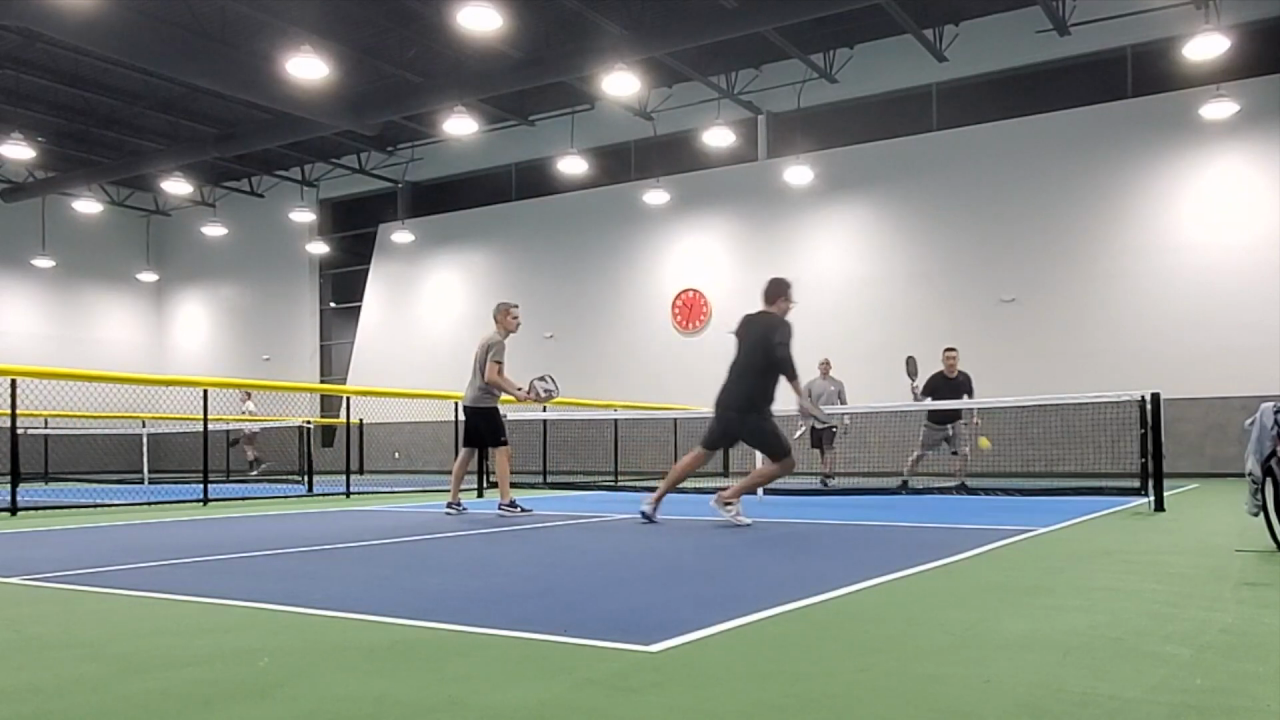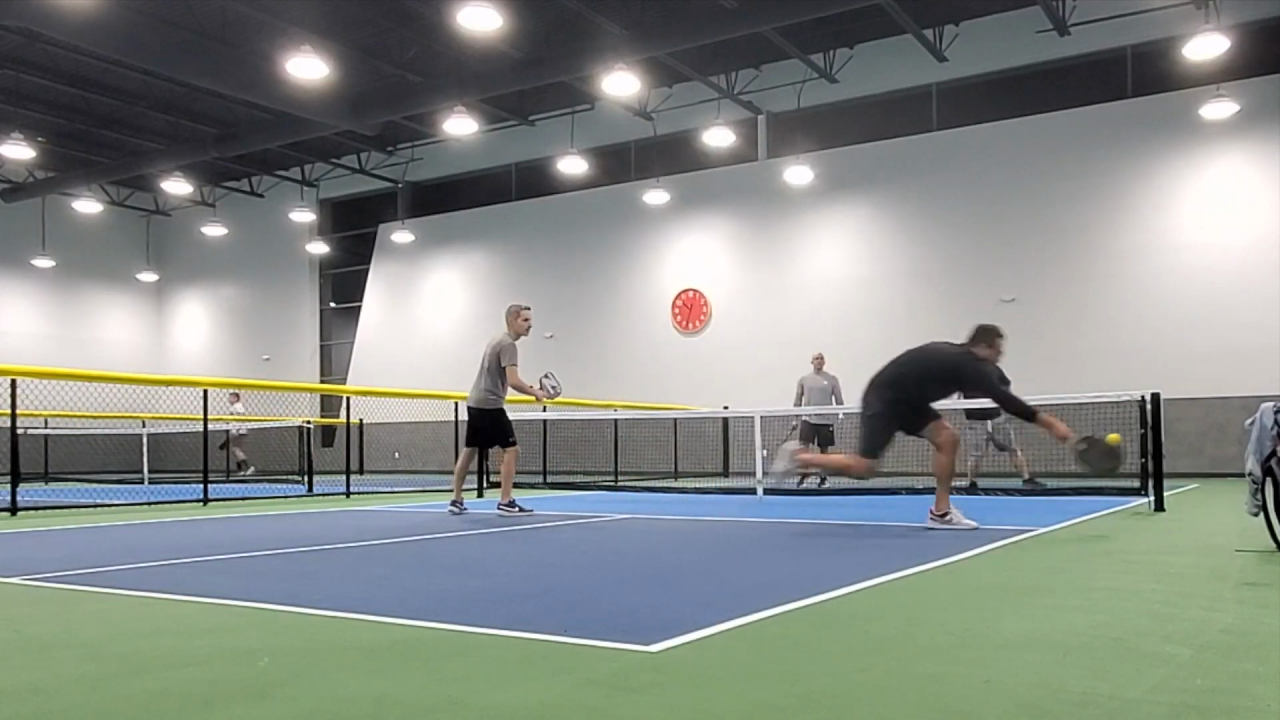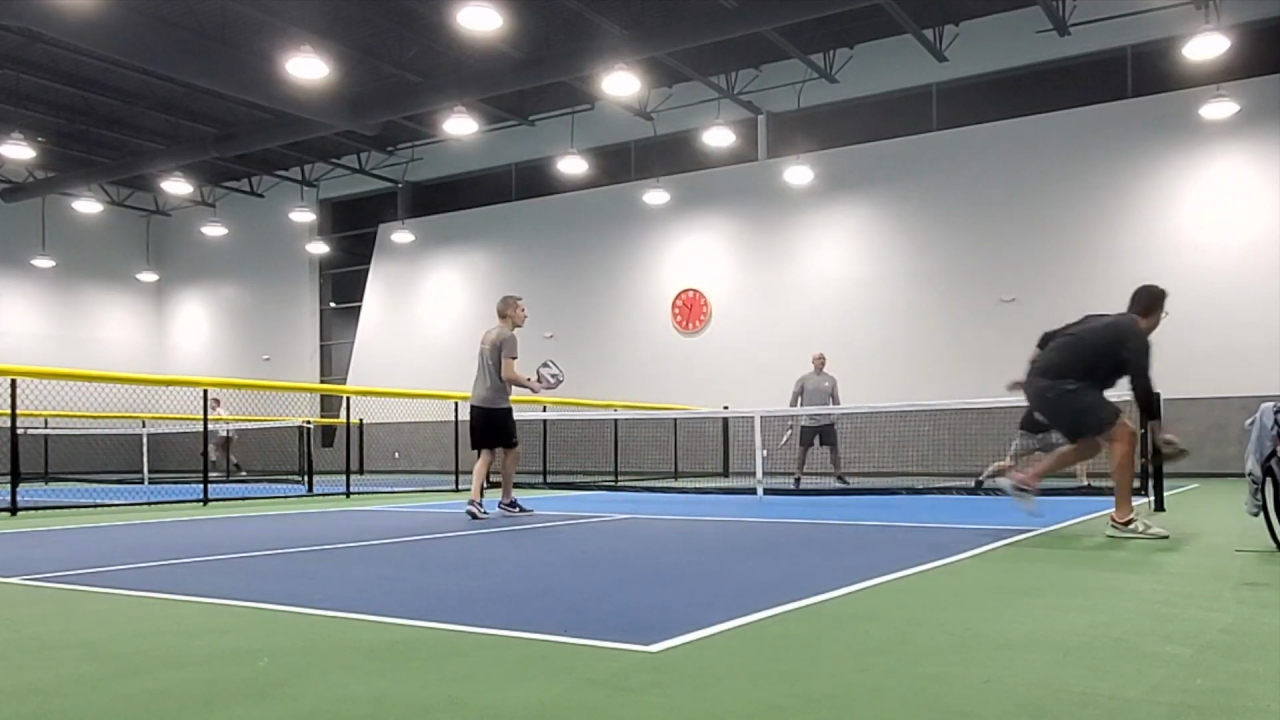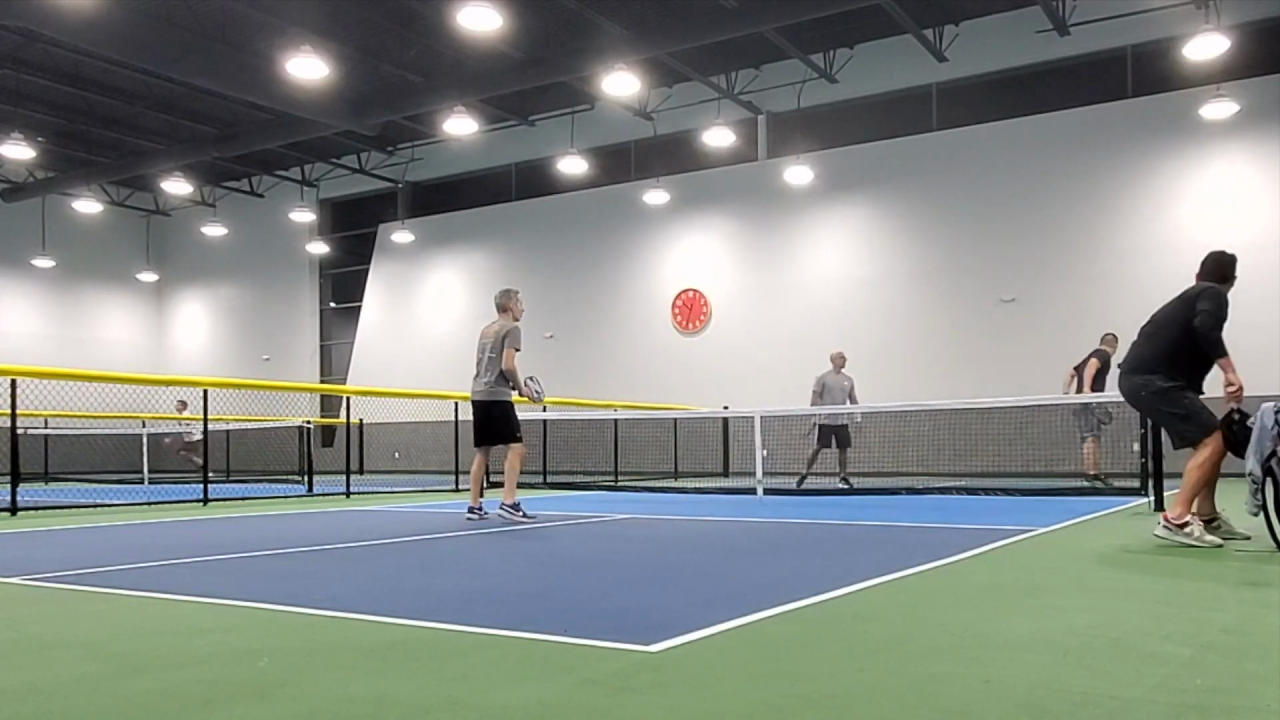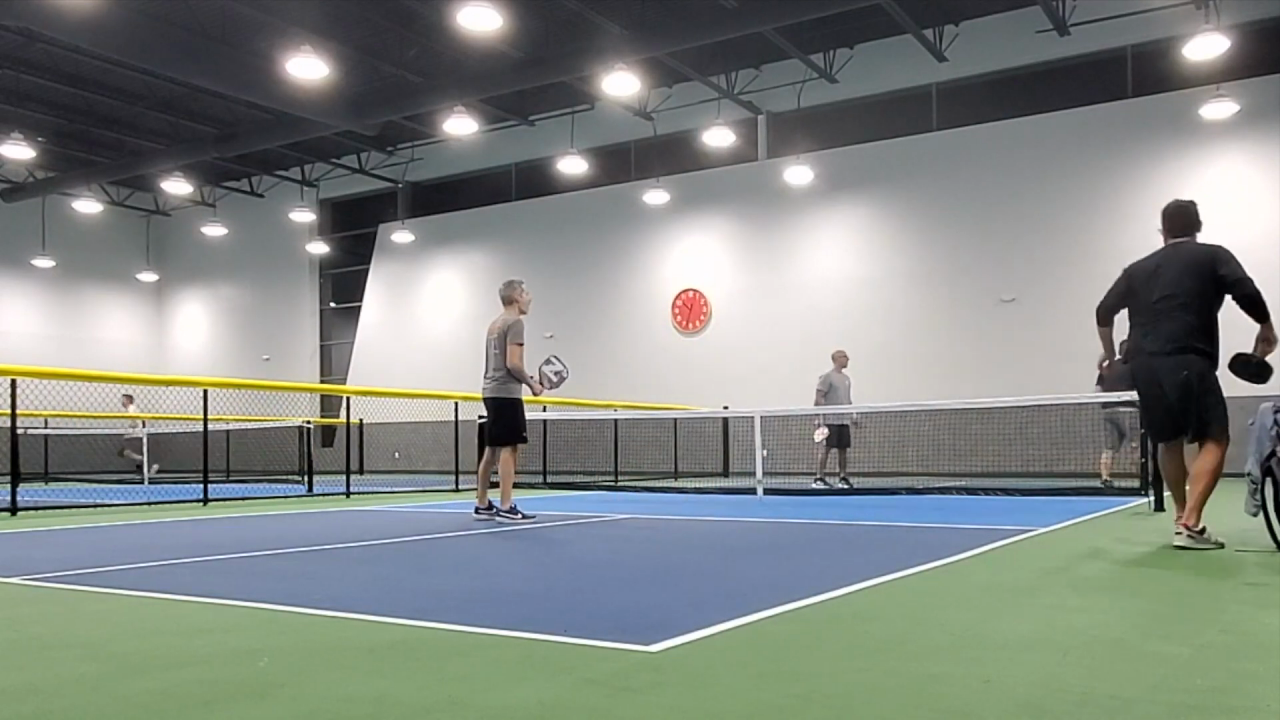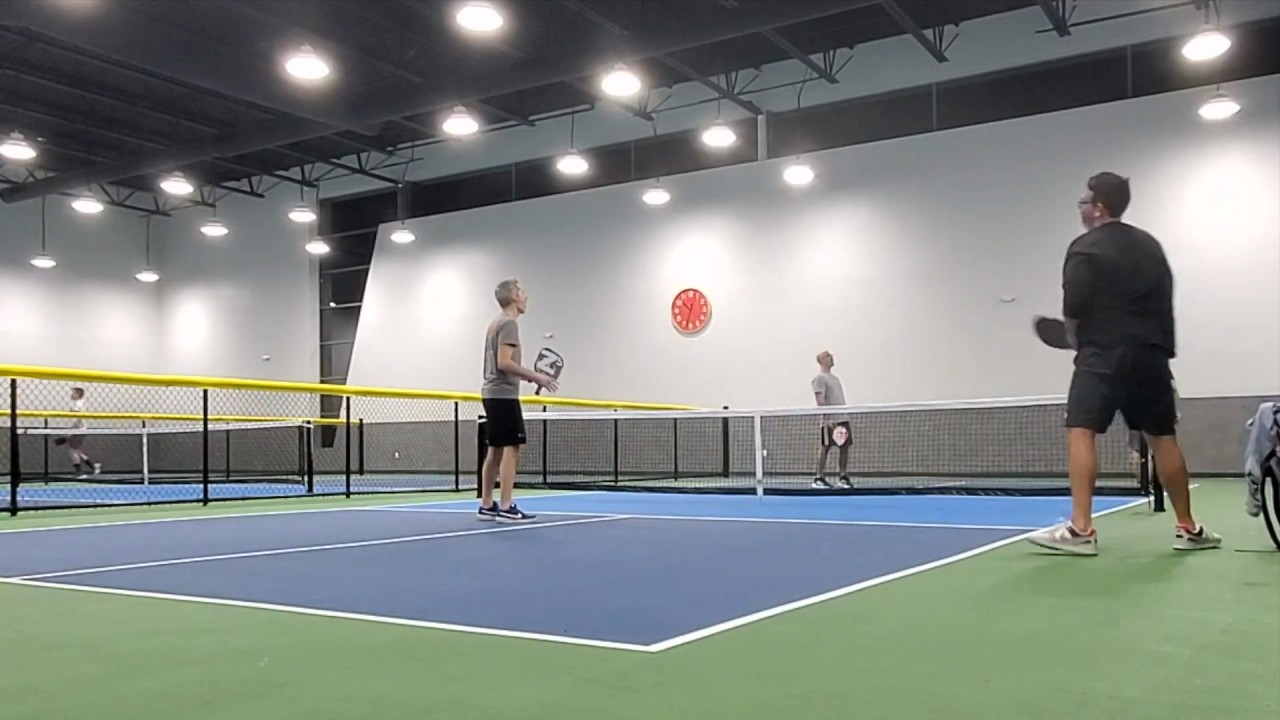
dt=0.4s
person 1, frame 1
left shoulder: (749, 321)
right shoulder: (779, 326)
right elbow: (782, 358)
right wrist: (800, 394)
left hip: (728, 403)
right hip: (750, 409)
left knee: (702, 454)
right knee: (784, 463)
left ankle: (654, 501)
right ankle: (728, 498)
person 1, frame 2
left shoulder: (950, 353)
right shoulder: (970, 366)
left elbow: (916, 364)
right elbow: (1005, 400)
right wrist: (1050, 423)
left hip: (905, 400)
right hip: (882, 398)
left knee: (948, 440)
right knee: (863, 467)
left ankle: (941, 512)
right ankle: (797, 456)
person 1, frame 3
left shoulder: (1099, 322)
right shoulder: (1136, 337)
left elbow: (1047, 340)
right elbow: (1141, 385)
left wrist: (1033, 373)
right wrist: (1156, 430)
left hip: (1042, 383)
right hip: (1057, 386)
left knee: (1091, 444)
right knee: (1123, 436)
left ankle: (1024, 481)
right ankle: (1123, 518)
person 1, frame 4
left shoulder: (1184, 300)
right shoulder: (1213, 296)
right elbow: (1206, 328)
right wrist: (1230, 372)
left hip: (1138, 379)
right hip: (1153, 382)
left knee: (1209, 437)
right knee: (1215, 440)
left ankle: (1207, 518)
right ankle: (1176, 519)
person 1, frame 5
left shoulder: (1138, 268)
right shoulder: (1213, 256)
left elbow: (1105, 312)
right elbow: (1245, 291)
left wrist: (1110, 354)
right wrist: (1266, 329)
left hip: (1143, 364)
right hip: (1188, 361)
left knee: (1169, 441)
right knee: (1213, 440)
left ankle: (1184, 518)
right ankle: (1189, 525)
person 1, frame 6
left shoulder: (1086, 248)
right shoulder: (1150, 245)
left elbow: (1074, 304)
right elbow: (1163, 295)
left wrist: (1078, 337)
left hip: (1103, 353)
right hip: (1151, 351)
left knee: (1080, 433)
right knee: (1163, 438)
left ankle: (1080, 529)
right ankle: (1187, 528)
person 2, frame 1
left shoulder: (490, 340)
right shoulder: (497, 342)
left elbow: (500, 376)
right elbow: (490, 378)
left wrist: (521, 390)
right wrist: (514, 393)
left hip: (472, 403)
right hip: (484, 404)
left knee: (467, 451)
right knee: (502, 451)
left ankle: (453, 501)
right ankle: (506, 502)
person 2, frame 2
left shoulder: (498, 341)
right shoulder: (508, 345)
right elbow: (513, 381)
left wrist: (531, 388)
right wrist: (534, 393)
left hip: (476, 403)
right hip: (490, 405)
left knee: (469, 451)
right knee: (511, 450)
left ankle: (456, 500)
right ankle: (506, 502)
person 2, frame 3
left shoulder: (488, 334)
right shoulder: (507, 337)
right elbow: (508, 375)
left wrist: (526, 381)
right wrist: (531, 385)
left hip: (478, 402)
right hip: (496, 404)
left knee: (486, 454)
right knee: (511, 451)
left ankle: (475, 500)
right ankle: (507, 501)
person 2, frame 4
left shoulder: (486, 330)
right shoulder: (511, 329)
right elbow: (507, 366)
left wrist: (513, 385)
right wrist: (519, 386)
left hip: (479, 397)
right hip: (497, 398)
left knee: (482, 452)
right knee: (516, 448)
left ankle: (474, 505)
right ankle: (508, 502)
person 2, frame 5
left shoulder: (495, 325)
right shoulder: (515, 322)
right elbow: (513, 363)
left wrist: (527, 379)
right wrist: (532, 384)
left hip: (492, 392)
right hip: (506, 394)
left knee: (491, 451)
right knee: (509, 450)
left ankle: (482, 505)
right ankle: (506, 508)
person 2, frame 6
left shoulder: (496, 324)
right shoulder: (509, 323)
right elbow: (504, 363)
left wrist: (531, 377)
right wrist: (536, 376)
left hip: (493, 394)
right hip: (503, 395)
left knee: (496, 451)
right knee: (511, 450)
left ankle: (487, 505)
right ankle: (506, 508)
